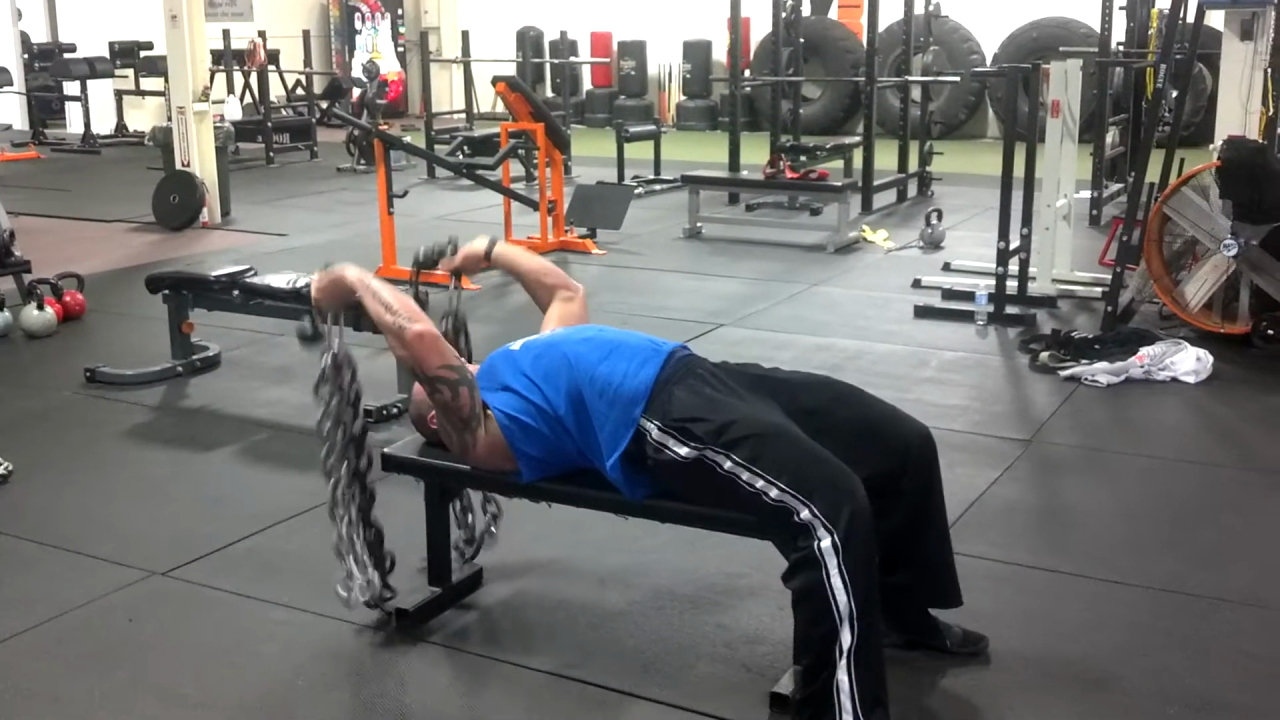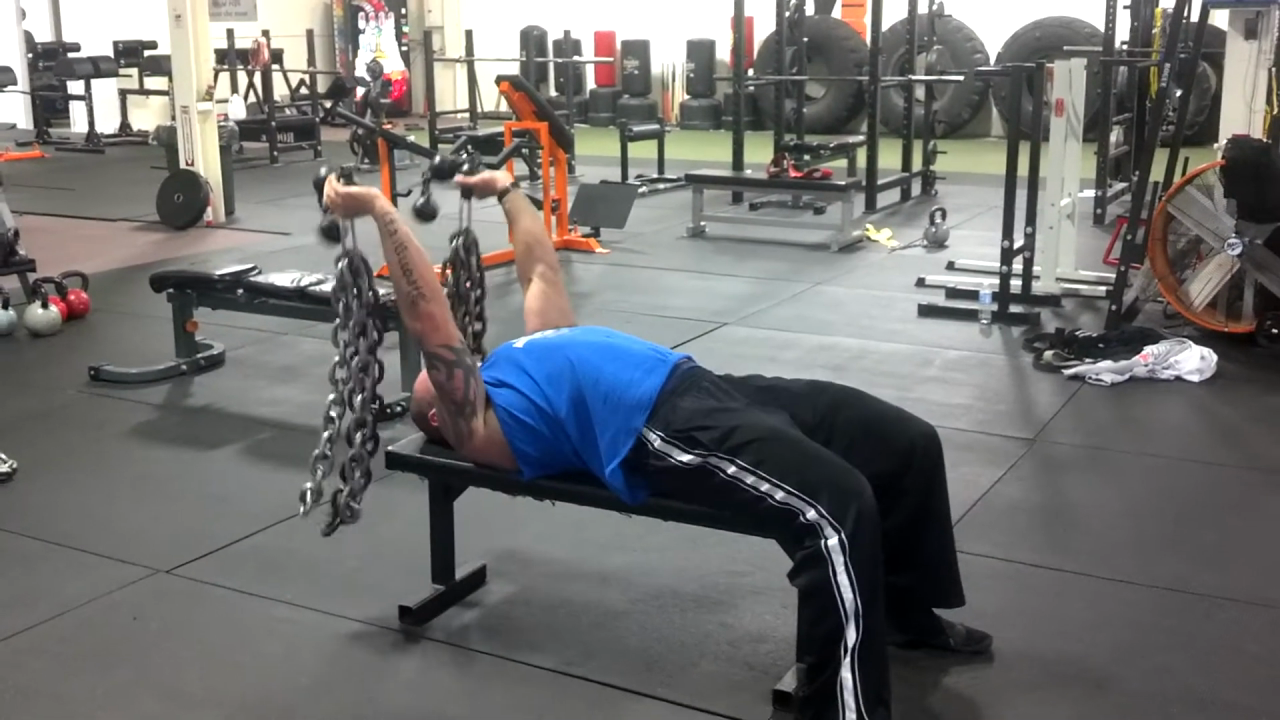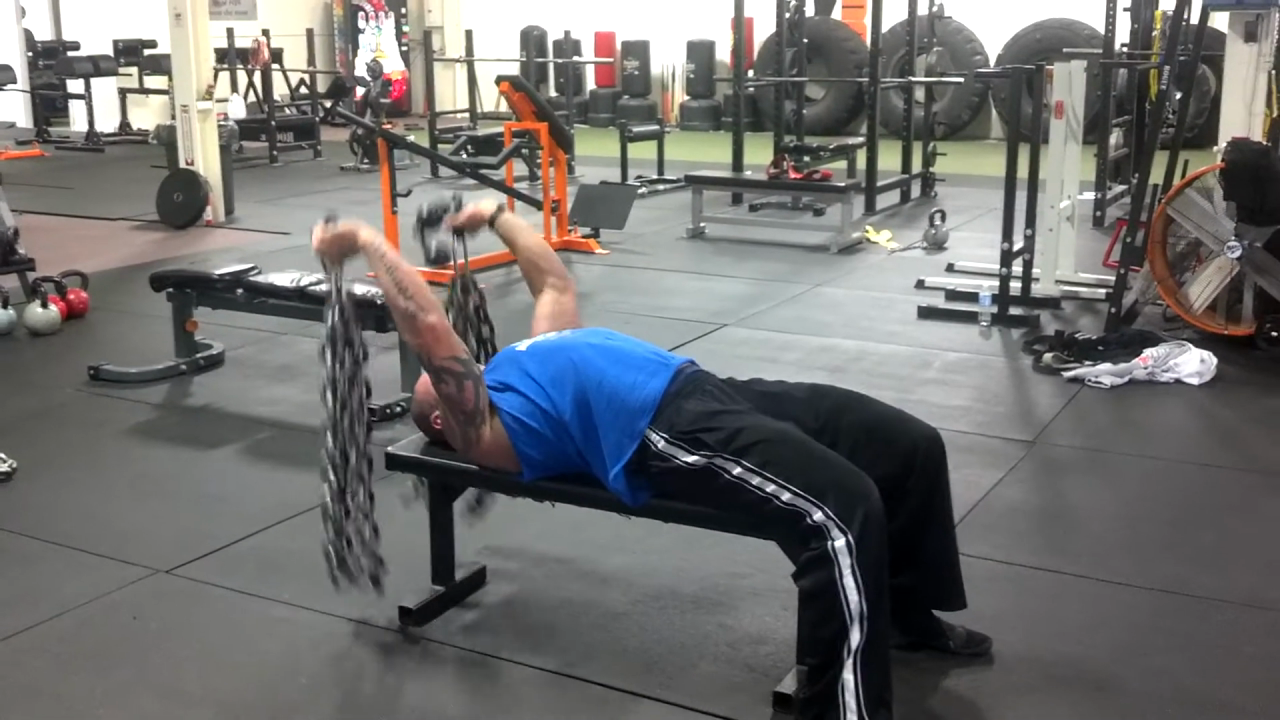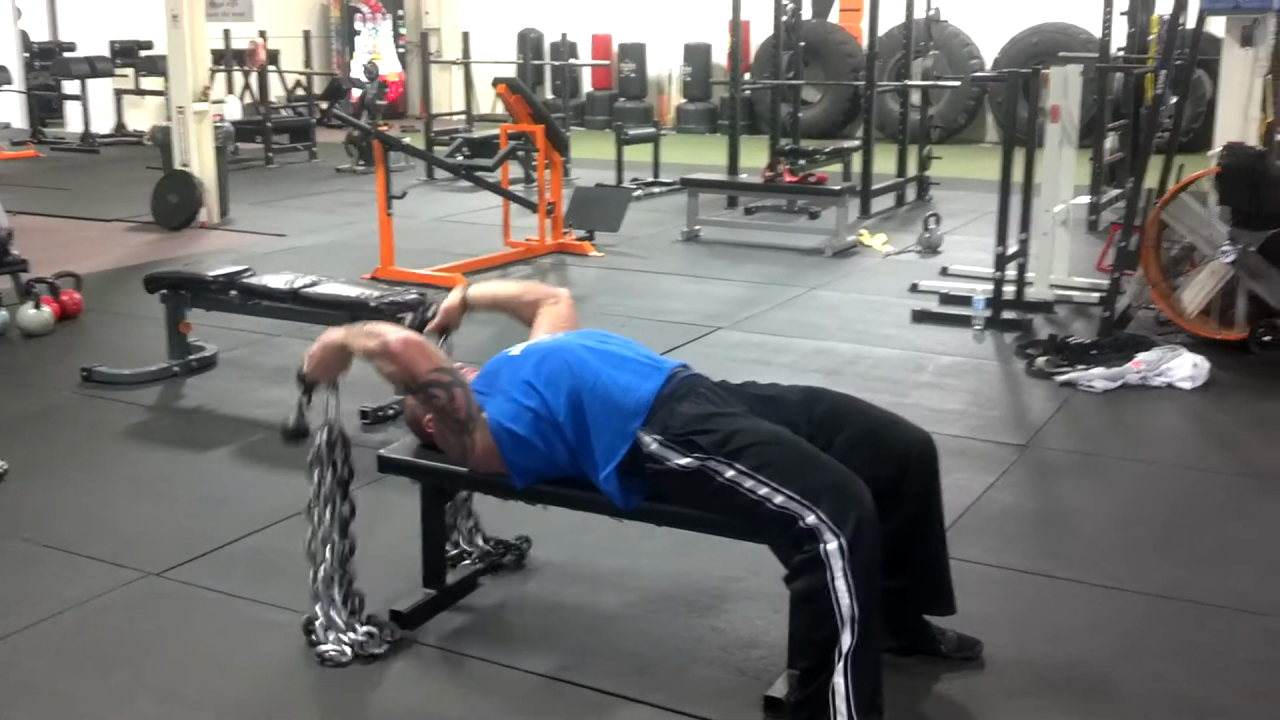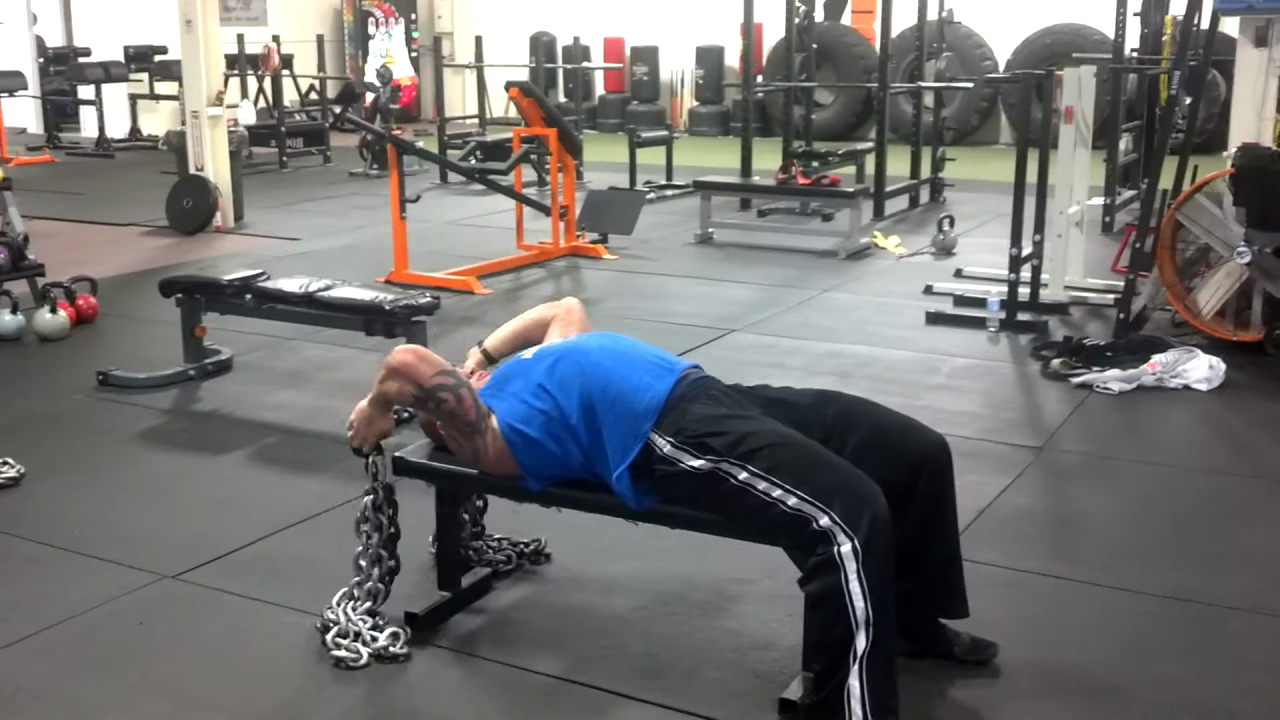
dt=0.3s
person 1, frame 1
left shoulder: (517, 372)
right shoulder: (478, 428)
left elbow: (567, 292)
right elbow: (418, 340)
left wrist: (491, 251)
right wrist: (352, 280)
right hip: (662, 422)
left knee: (905, 447)
right knee: (833, 510)
left ankle: (902, 612)
person 1, frame 2
left shoulder: (531, 360)
right shoulder: (478, 426)
left elbow: (542, 272)
right elbow: (427, 313)
left wrist: (506, 189)
right wrist: (375, 205)
left hip: (709, 388)
right hip: (665, 429)
left knee: (909, 444)
right knee: (837, 509)
left ankle: (907, 610)
person 1, frame 3
left shoulder: (528, 363)
right shoulder: (482, 429)
left elbow: (556, 280)
right elbow: (427, 326)
left wrist: (495, 214)
right wrist: (361, 239)
left hip: (710, 390)
right hip: (667, 433)
left knee: (912, 447)
right knee: (844, 511)
left ankle: (909, 612)
person 1, frame 4
left shoulder: (518, 373)
right shoulder: (473, 434)
left elbow: (556, 300)
right elbow: (404, 350)
left wrist: (466, 296)
right wrist: (340, 339)
left hip: (698, 394)
right hip: (658, 435)
left knee: (904, 451)
right knee: (836, 515)
left ankle: (899, 617)
person 1, frame 5
left shoulder: (533, 374)
right shoulder: (487, 434)
left elbow: (567, 308)
right elbow: (410, 363)
left wrist: (486, 347)
right wrist: (375, 406)
left hip: (711, 395)
right hip: (671, 437)
left knee: (918, 454)
right knee: (851, 517)
left ankle: (912, 622)
